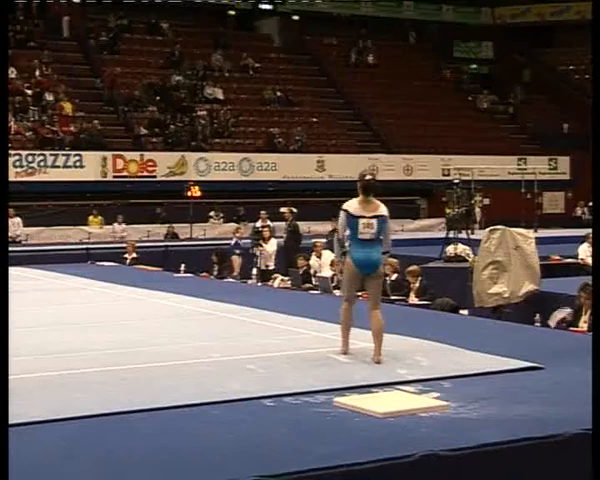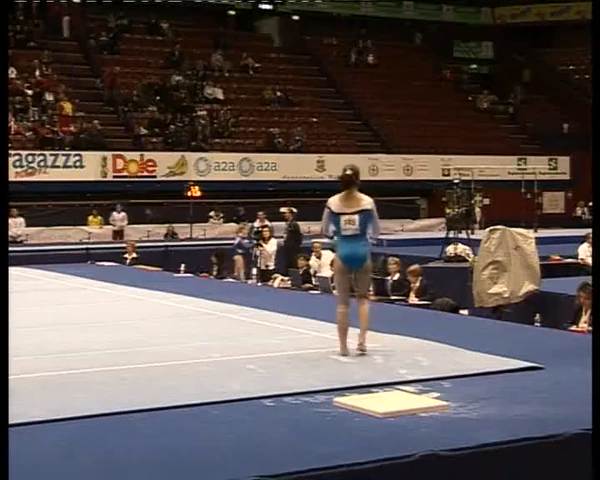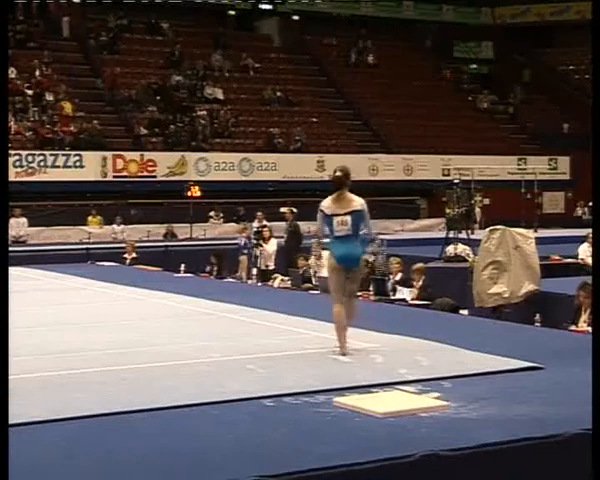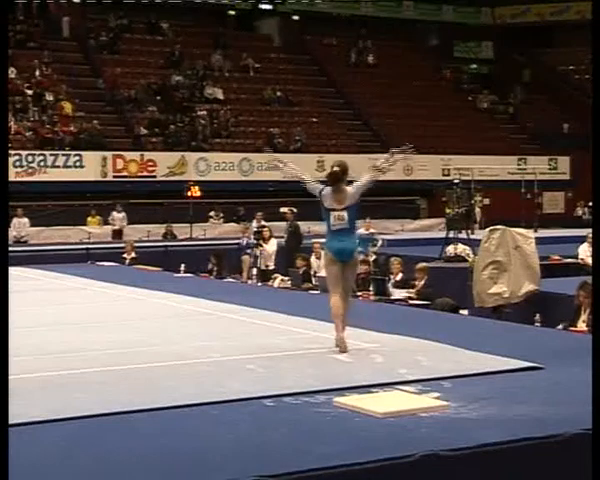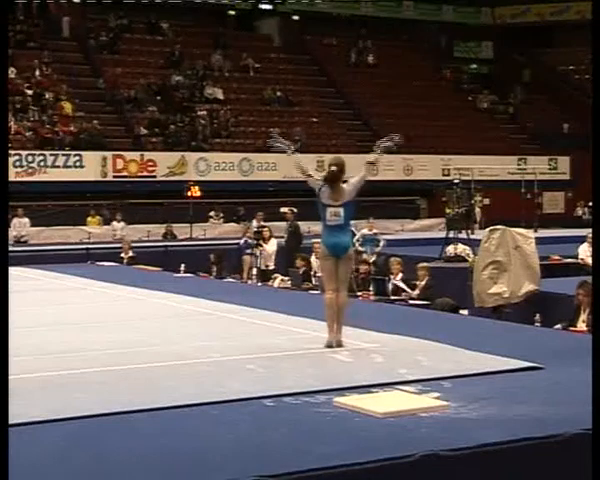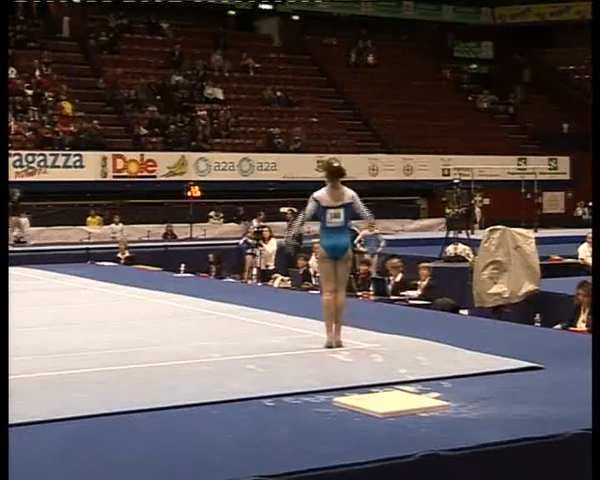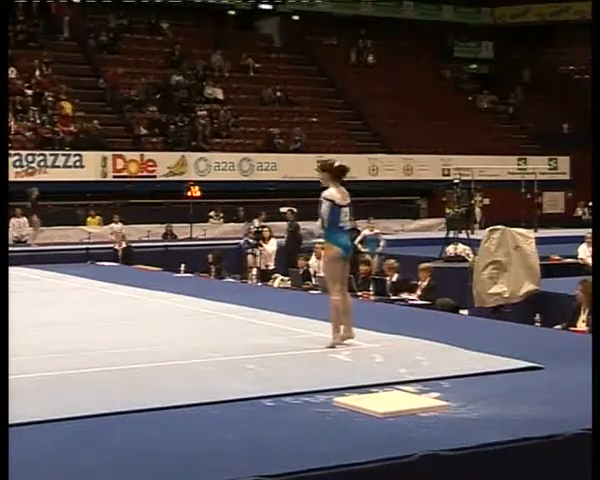
dt=0.3s
person 1, frame 1
left shoulder: (348, 206)
right shoulder: (382, 208)
left elbow: (340, 236)
right elbow: (386, 238)
left wrist: (339, 257)
right wrist: (383, 256)
left hip: (355, 259)
right hip: (374, 260)
left knee: (347, 302)
right knee: (375, 308)
left ankle: (344, 345)
right ankle: (377, 353)
person 1, frame 2
left shoulder: (332, 202)
right shoulder: (368, 201)
left elbow: (325, 229)
right elbow: (376, 231)
left hip: (343, 254)
right hip: (362, 253)
left knee: (343, 302)
right knee: (363, 297)
left ankle: (343, 346)
right ankle: (362, 339)
person 1, frame 3
left shoulder: (325, 204)
right shoulder: (360, 202)
left elbow: (320, 231)
right elbow: (368, 229)
right wrist: (364, 245)
left hip: (337, 255)
right hip: (355, 253)
left knee: (338, 301)
right knee: (350, 298)
left ankle: (343, 345)
right ankle: (343, 339)
person 1, frame 4
left shoulder: (324, 194)
right shoulder: (352, 193)
left elbow: (302, 178)
right elbow: (373, 174)
left wrist: (283, 163)
right wrist: (391, 158)
left hip: (332, 248)
right hip: (350, 248)
left knee: (335, 295)
right knee: (347, 294)
left ankle: (340, 333)
right ankle: (341, 334)
person 1, frame 5
left shoulder: (322, 190)
right shoulder: (349, 190)
left elbow: (304, 172)
right elbow: (364, 173)
left hip: (328, 243)
right hip: (345, 243)
left knee: (330, 290)
right knee: (342, 290)
left ankle: (331, 334)
right ankle: (338, 335)
person 1, frame 6
left shoulder: (318, 196)
right shoulder: (350, 194)
left elbow: (305, 216)
right elbow: (365, 214)
left wrist: (295, 229)
left hip: (326, 244)
right hip: (344, 244)
left knee: (327, 291)
right knee: (340, 291)
left ankle: (330, 335)
right ankle: (337, 335)
person 1, frame 7
left shoulder: (327, 195)
right shoulder: (345, 194)
left elbow: (323, 222)
left hip: (333, 244)
right hip: (345, 242)
left knee: (335, 291)
right knee: (343, 290)
left ankle: (336, 335)
right ankle: (347, 330)
